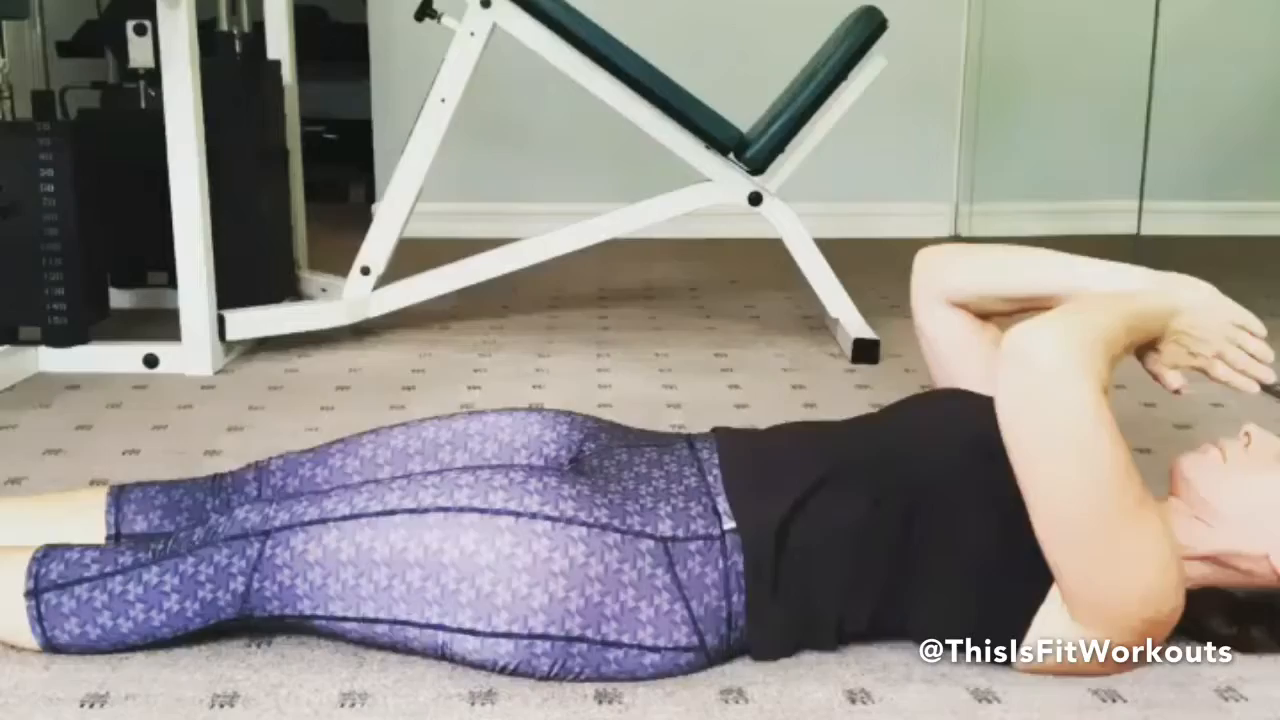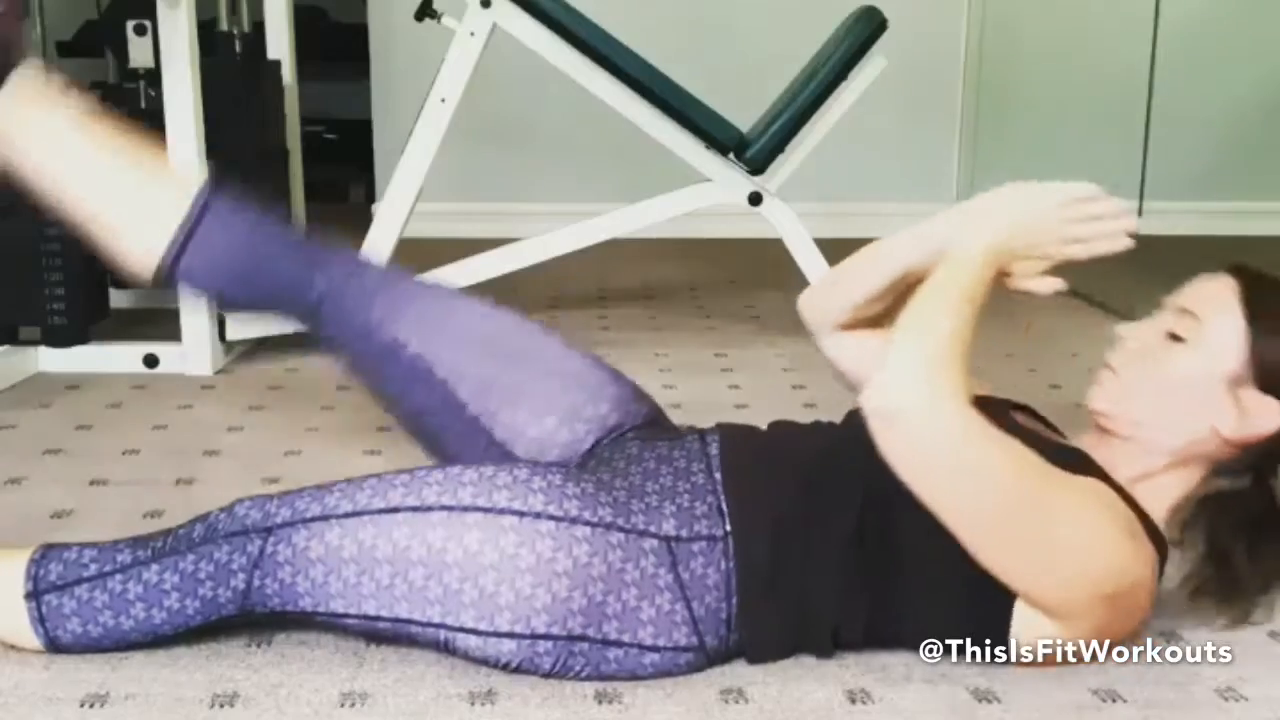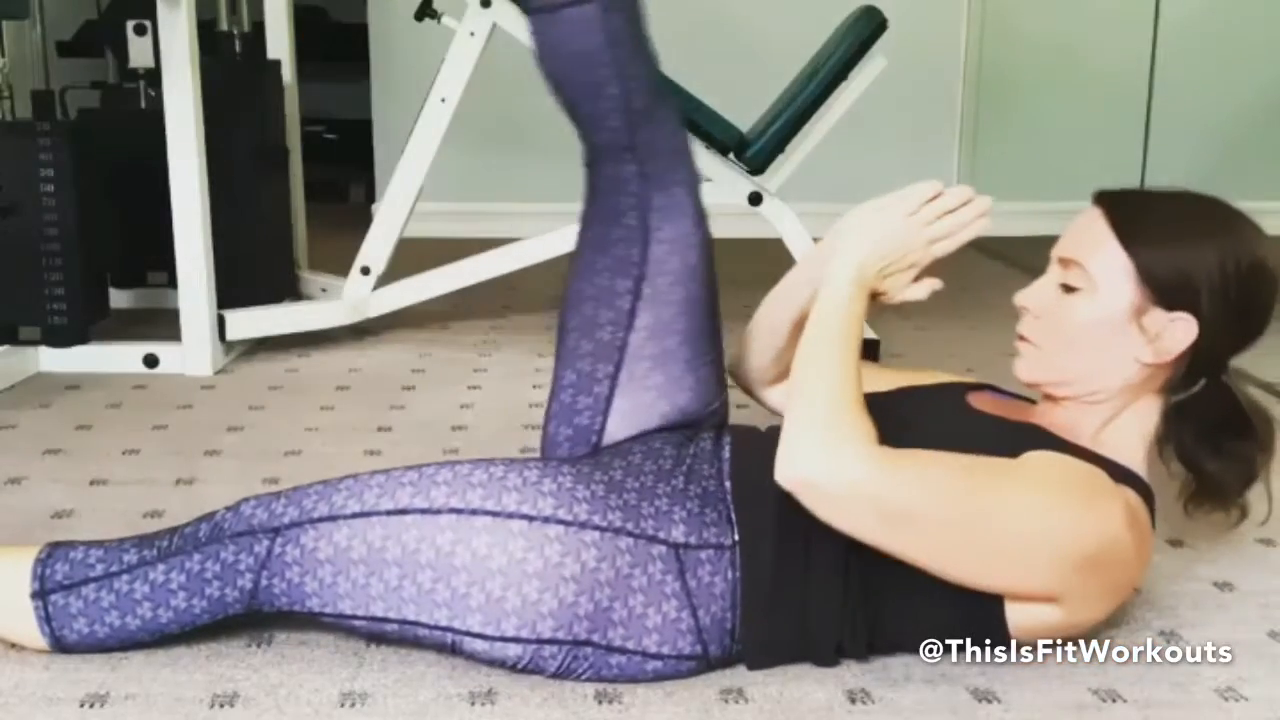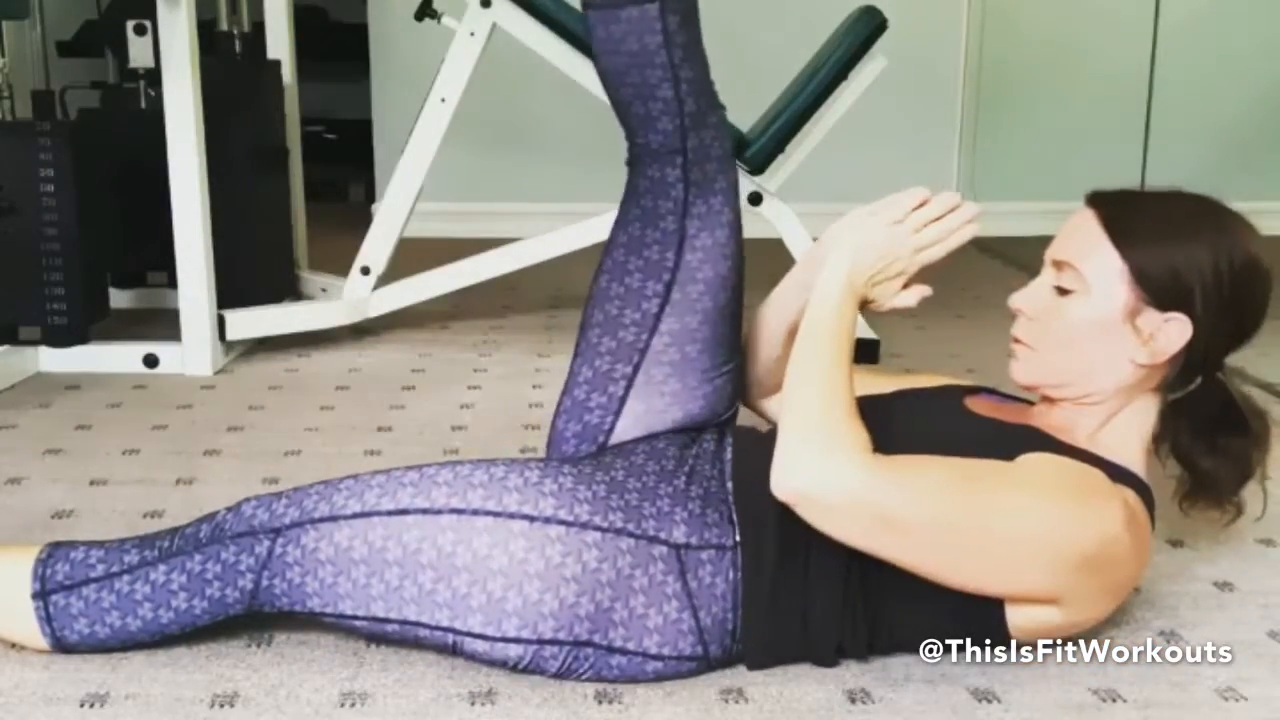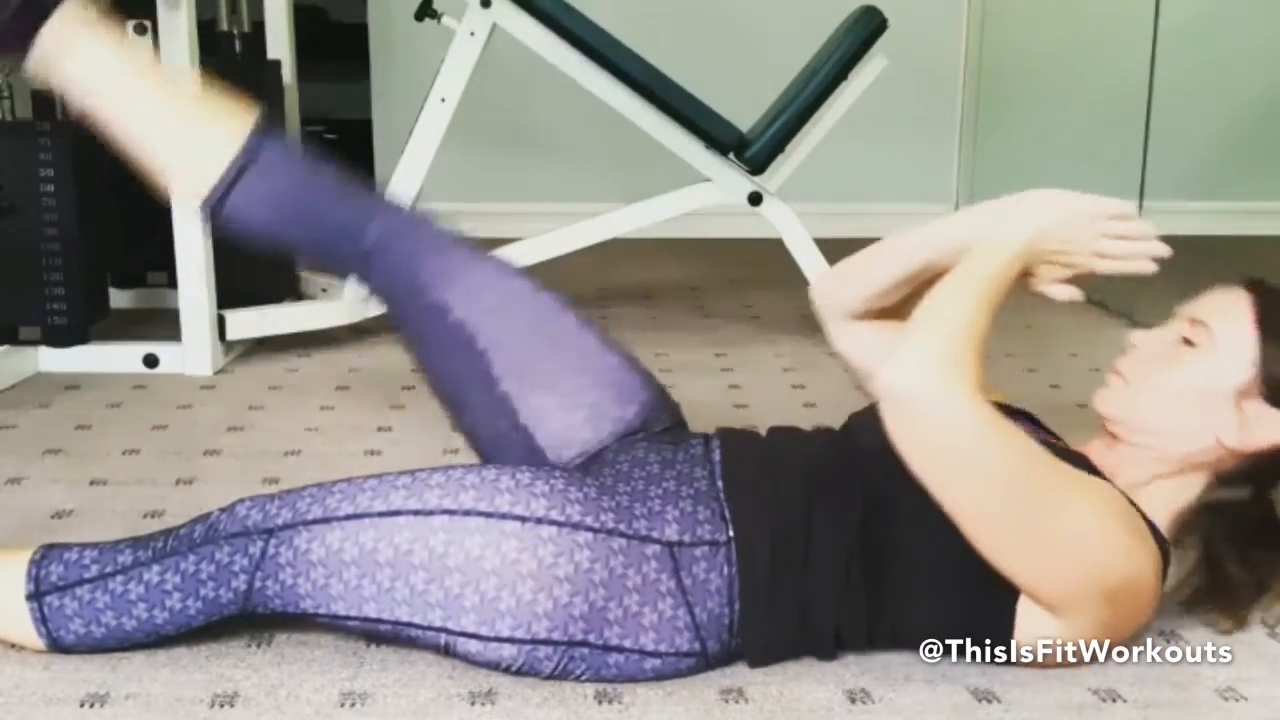
dt=0.5s
person 1, frame 1
left shoulder: (1127, 587)
right shoulder: (1071, 494)
left elbow: (1048, 360)
right elbow: (940, 275)
left wrist: (1146, 309)
right wrist: (1142, 287)
left hip: (673, 570)
right hip: (656, 473)
left knee: (250, 561)
right knee: (244, 496)
person 1, frame 2
left shoulder: (1100, 560)
right shoulder: (1036, 445)
left elbow: (909, 414)
right elbow: (834, 313)
left wrist: (975, 252)
right wrist: (979, 228)
left hip: (660, 570)
right hip: (657, 467)
left knee: (254, 548)
right knee: (309, 271)
person 1, frame 3
left shoulder: (1092, 526)
right shoulder: (1030, 418)
left elbow: (824, 467)
right elbow: (768, 368)
left wrist: (854, 269)
right wrist: (838, 259)
left hip: (667, 577)
right hip: (664, 468)
left knee: (261, 543)
right knee: (638, 156)
person 1, frame 4
left shoulder: (1088, 527)
right shoulder: (1025, 419)
left elbow: (819, 479)
right elbow: (769, 380)
left wrist: (842, 277)
right wrist: (828, 270)
left hip: (671, 578)
right hip: (668, 467)
left knee: (261, 544)
right knee: (681, 160)
person 1, frame 5
left shoulder: (1100, 569)
right shoulder: (1046, 460)
left elbow: (916, 394)
right elbow: (847, 306)
left wrist: (1012, 244)
right wrist: (1005, 234)
left hip: (665, 568)
right hip: (647, 462)
left knee: (249, 552)
right knee: (370, 230)
